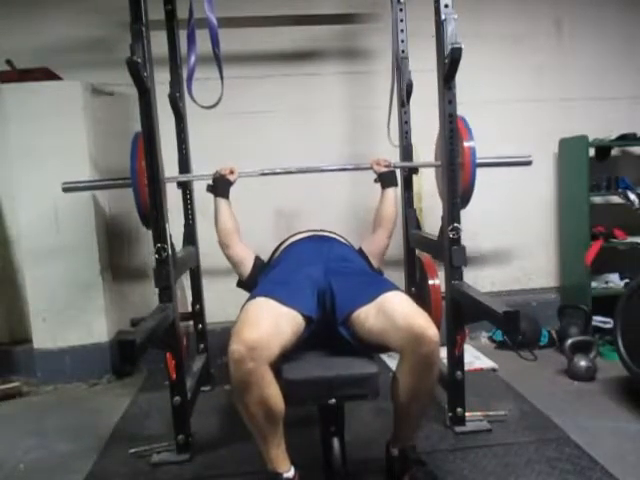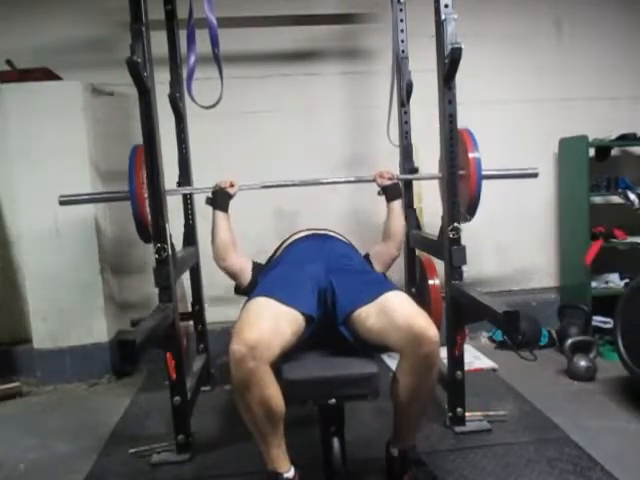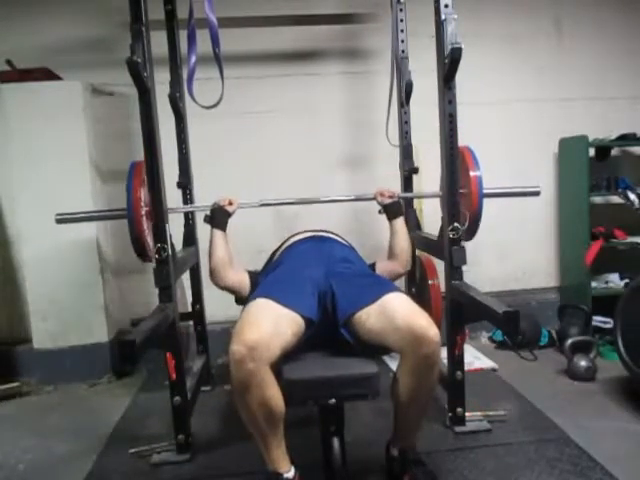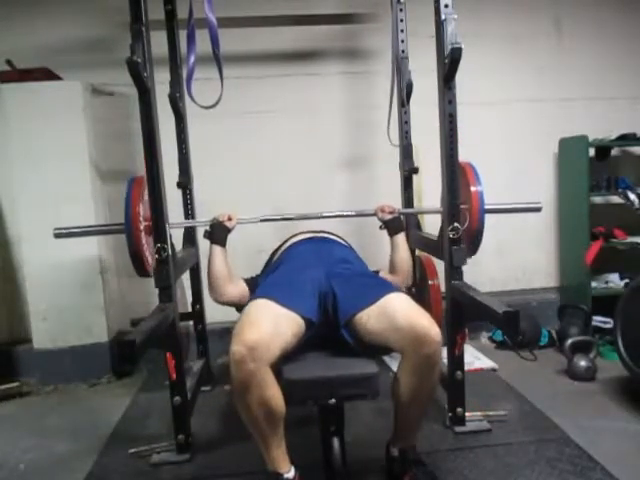
dt=0.5s
person 1, frame 1
left shoulder: (359, 259)
right shoulder: (267, 272)
left elbow: (382, 233)
right elbow: (231, 244)
left wrist: (388, 181)
right wrist: (222, 192)
left knee: (425, 338)
right knee: (244, 351)
left ankle: (401, 451)
person 1, frame 2
left shoulder: (361, 266)
right shoulder: (267, 274)
left elbow: (392, 245)
right elbow: (226, 257)
left wrist: (394, 195)
right wrist: (221, 205)
left knee: (425, 338)
right knee: (245, 350)
left ankle: (401, 452)
person 1, frame 3
left shoulder: (363, 269)
right shoulder: (264, 281)
left elbow: (400, 264)
right elbow: (224, 277)
left wrist: (395, 212)
right wrist: (219, 223)
left knee: (425, 338)
right knee: (245, 352)
left ankle: (401, 452)
person 1, frame 4
left shoulder: (357, 274)
right shoulder: (263, 284)
left elbow: (401, 279)
right elbow: (223, 291)
left wrist: (396, 228)
right wrist: (219, 238)
left knee: (426, 338)
right knee: (246, 352)
left ankle: (401, 452)
